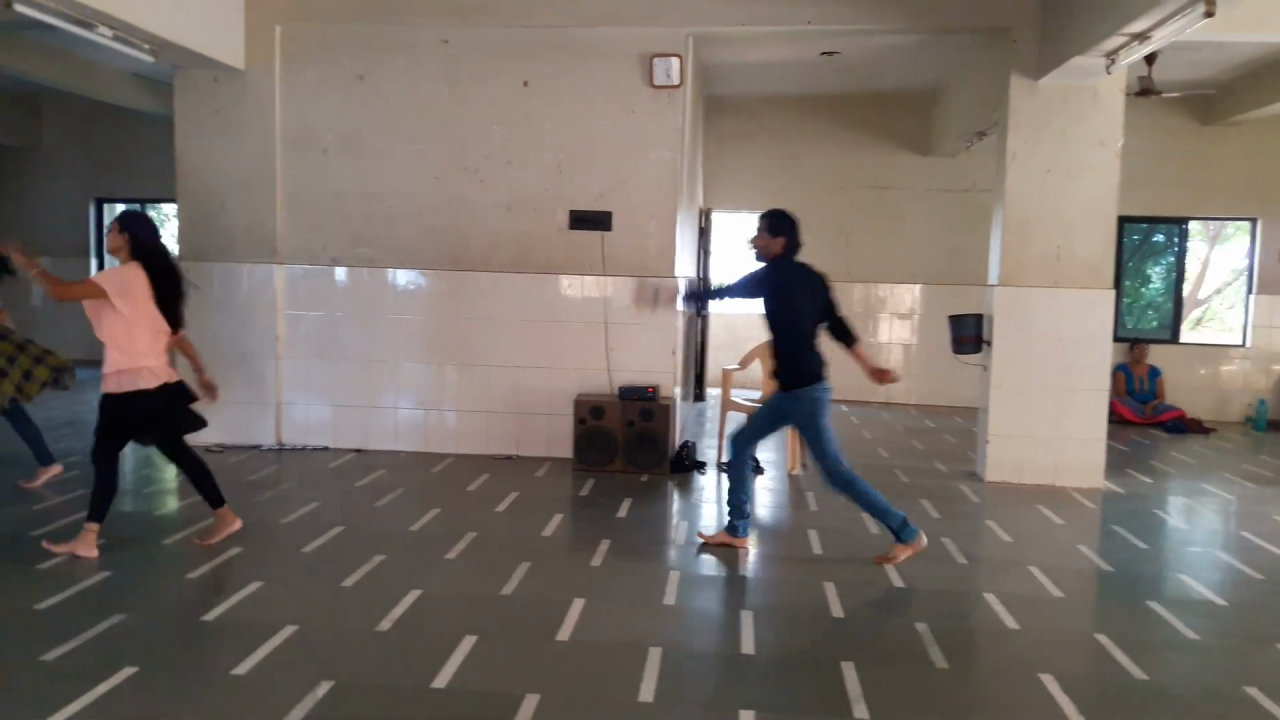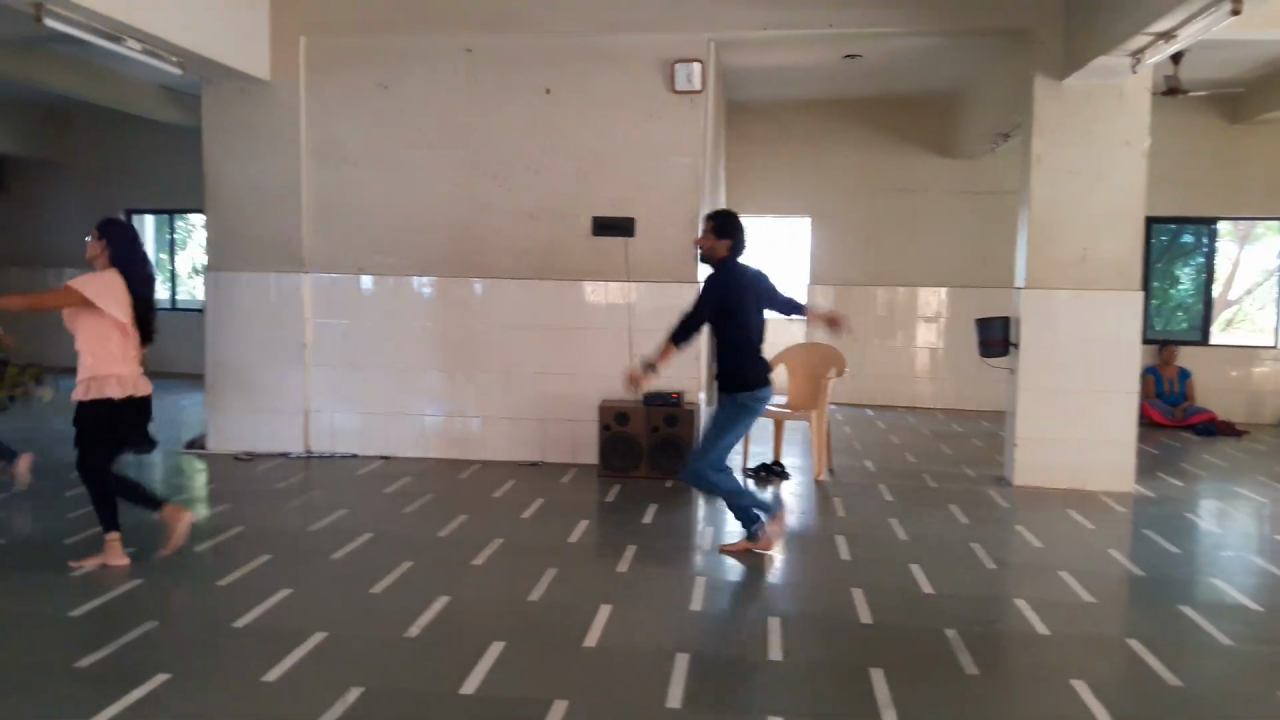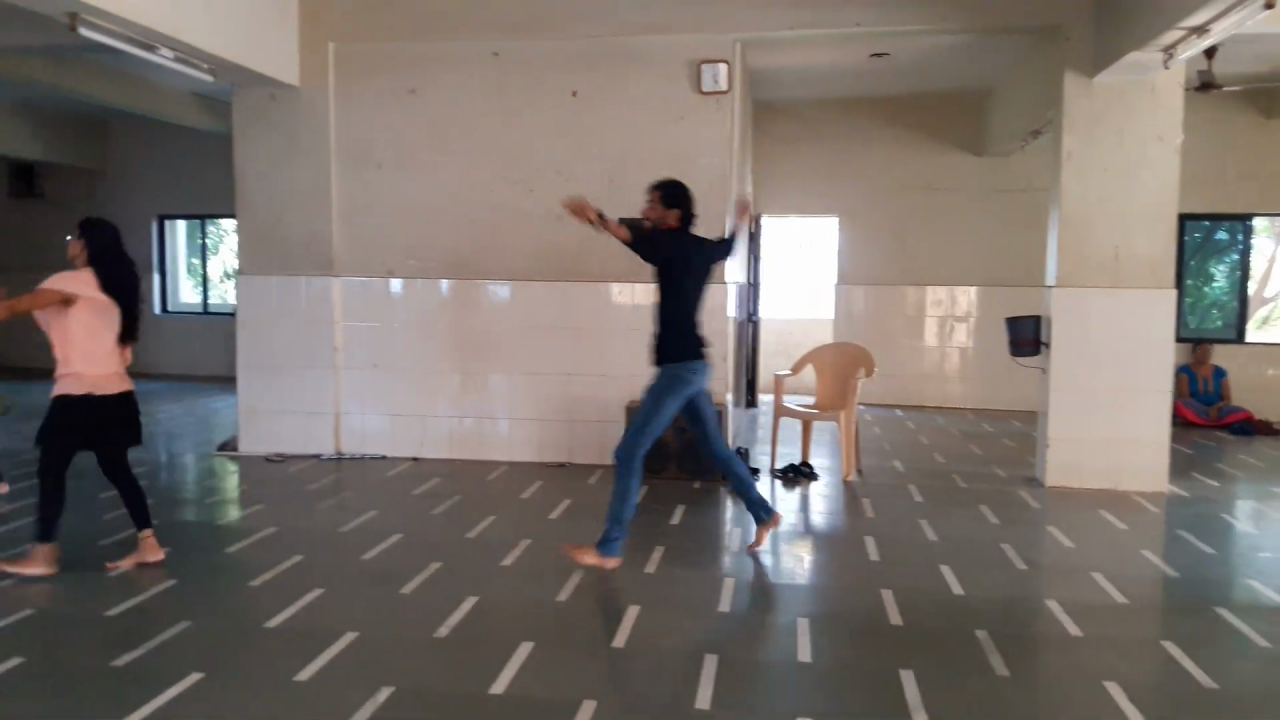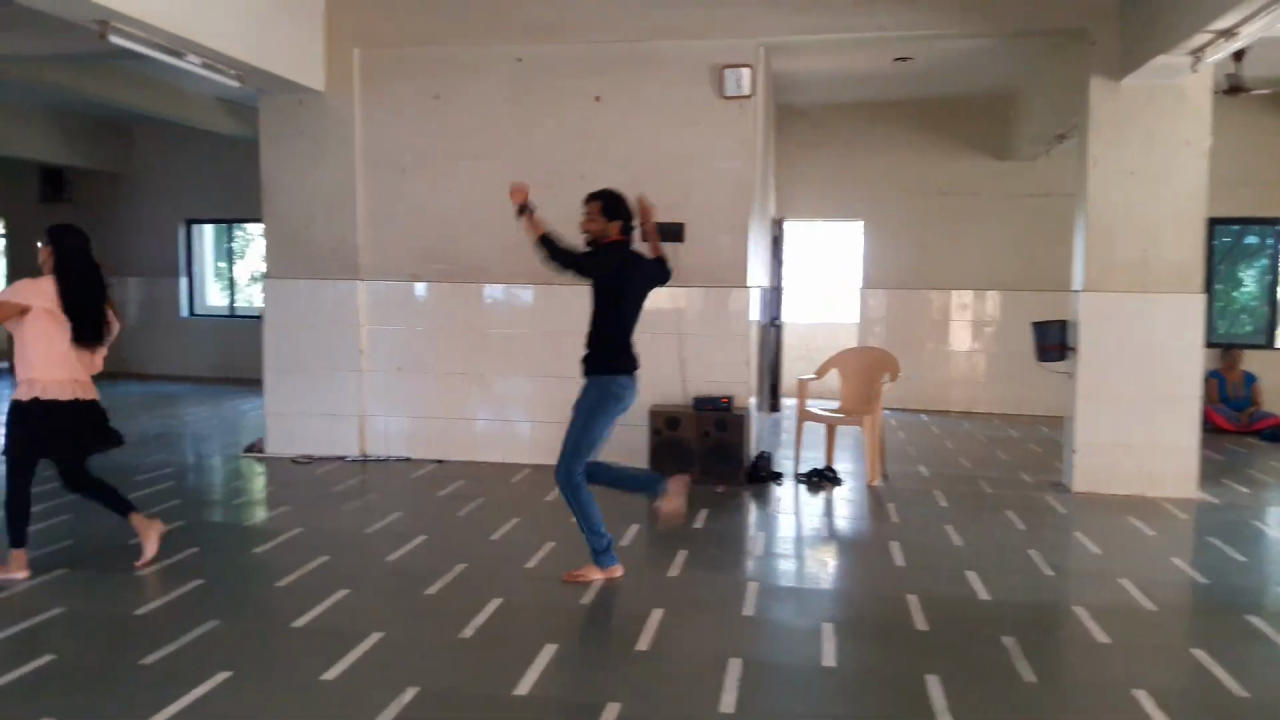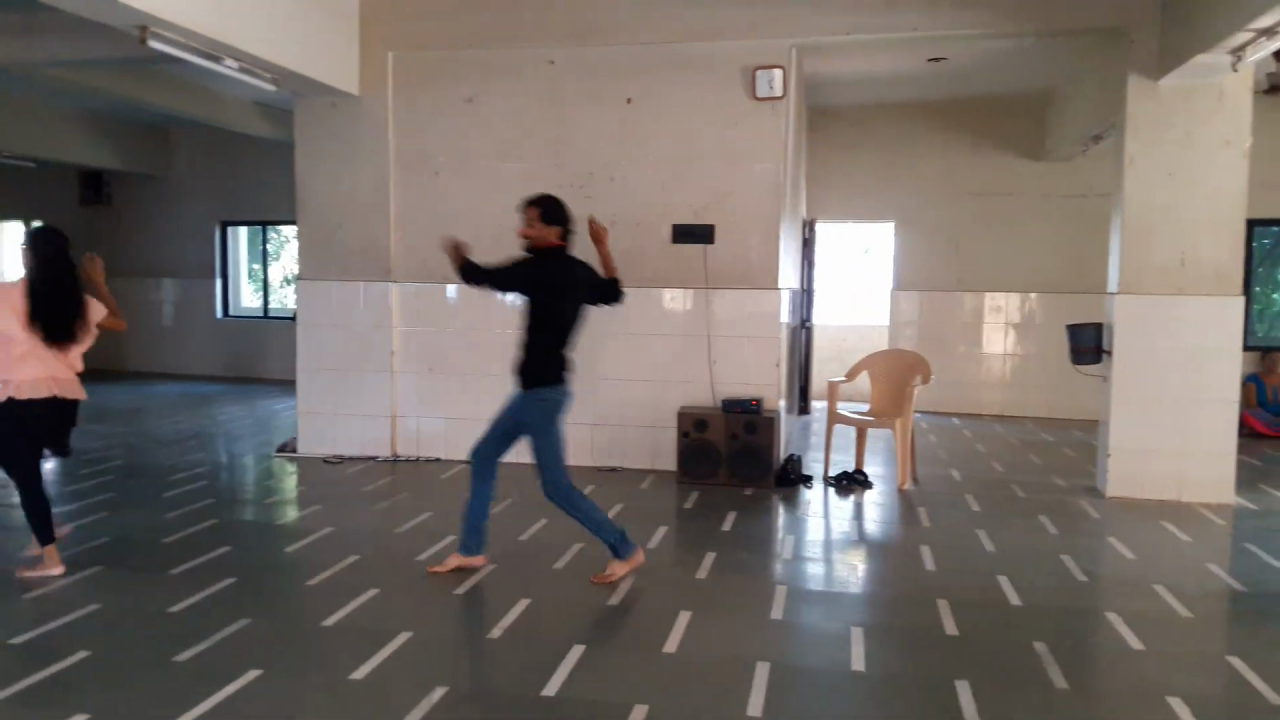
dt=0.2s
person 1, frame 1
left shoulder: (775, 277)
right shoulder: (812, 278)
left elbow: (724, 292)
right elbow: (839, 326)
right wrist: (870, 368)
left hip: (803, 390)
right hip: (795, 387)
left knee: (837, 475)
right knee: (740, 444)
left ankle: (907, 535)
right ankle: (736, 529)
person 1, frame 2
left shoulder: (724, 280)
right shoulder: (754, 279)
left elbow: (690, 325)
right elbow: (787, 305)
left wrist: (651, 367)
right wrist: (822, 316)
left hip: (745, 393)
right hip: (752, 387)
left knee: (698, 469)
right knee: (712, 464)
left ankle: (767, 513)
right ankle: (756, 532)
person 1, frame 3
left shoulder: (675, 247)
right shoulder: (697, 248)
left elbow: (642, 241)
right elbow: (726, 246)
left wrist: (599, 220)
right wrist: (742, 220)
left hip: (681, 367)
right hip: (691, 366)
left knee: (629, 453)
right knee: (715, 449)
left ankle: (608, 549)
right ankle: (763, 514)
person 1, frame 4
left shoulder: (613, 259)
right shoulder: (637, 263)
left elbow: (563, 257)
right elbow: (662, 271)
left wrist: (526, 210)
right wrist: (650, 230)
left hip: (609, 382)
right hip: (608, 380)
left knee: (569, 473)
right knee: (579, 466)
left ankle: (605, 561)
right ankle: (664, 488)
person 1, frame 5
left shoulder: (541, 268)
right shoulder: (576, 272)
left elbow: (478, 276)
right elbow: (613, 294)
left wrist: (455, 252)
right wrist: (603, 247)
left hip: (543, 392)
right hip: (536, 390)
left knee: (557, 487)
right knee: (483, 458)
left ankle: (625, 552)
right ankle: (470, 551)
person 2, frame 1
left shoulder: (123, 276)
right shoulder: (146, 278)
left elbow: (60, 292)
right elbow: (175, 332)
right wrist: (200, 372)
left hip: (138, 386)
right hip: (141, 383)
right knee: (103, 455)
left ankle: (224, 515)
right ankle: (103, 535)
person 2, frame 2
left shoulder: (102, 283)
right shoulder: (127, 286)
left elbow: (37, 302)
left hip: (109, 393)
right hip: (127, 391)
left knee: (94, 470)
right knee: (92, 467)
left ankle: (171, 513)
right ankle: (113, 548)
person 2, frame 3
left shoulder: (72, 283)
right shoulder: (109, 287)
left hip: (83, 394)
right hip: (114, 392)
left knee: (50, 471)
right knee: (116, 468)
left ankle: (43, 555)
right ankle: (147, 543)
person 2, frame 4
left shoulder: (30, 290)
right shoulder: (88, 296)
right elbow: (110, 328)
left hip: (39, 398)
right hip: (81, 398)
right knee: (77, 477)
right ankle: (143, 524)
person 2, frame 5
right shoulder: (77, 299)
right elbow: (120, 324)
right wrist: (99, 284)
right hip: (64, 396)
left ankle: (51, 556)
right ankle: (44, 535)
